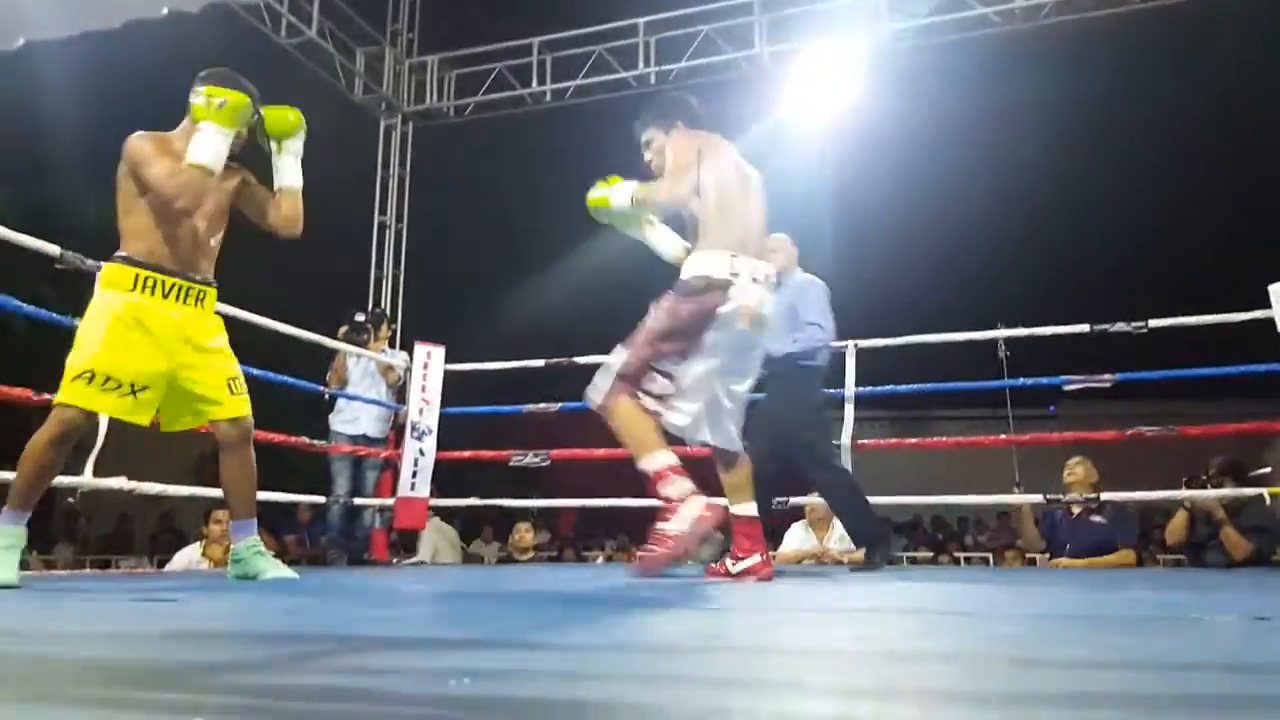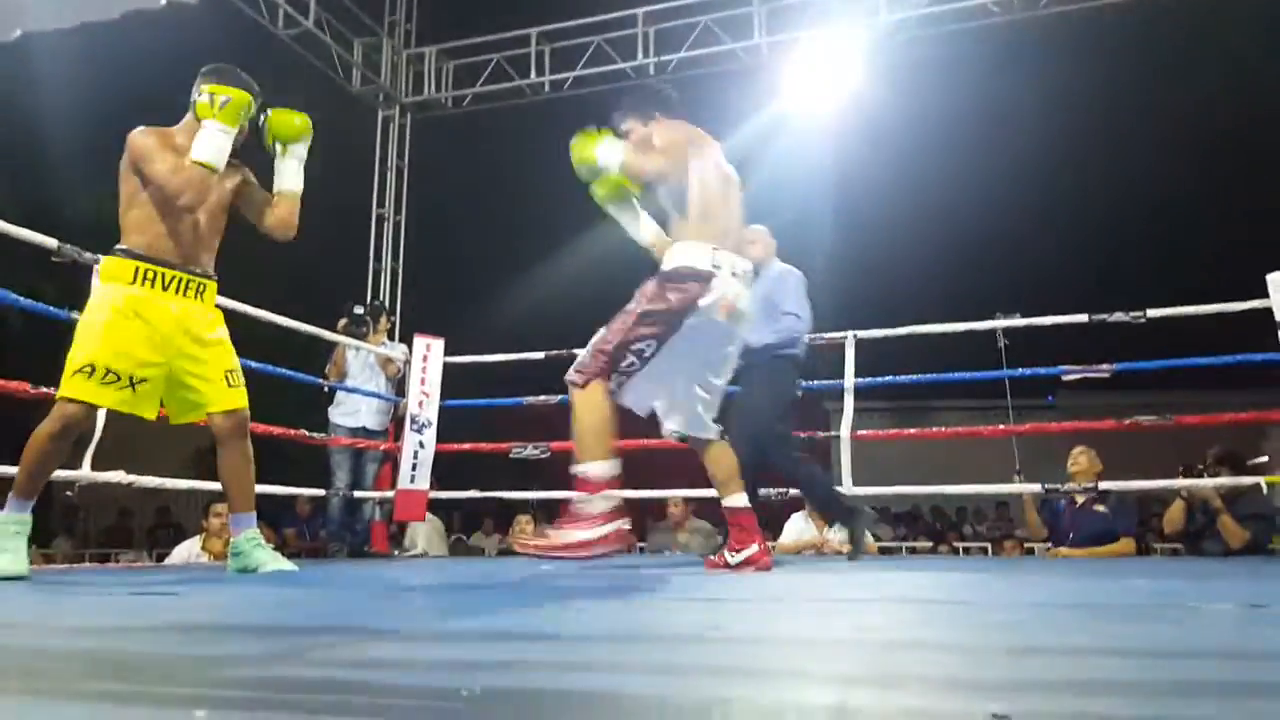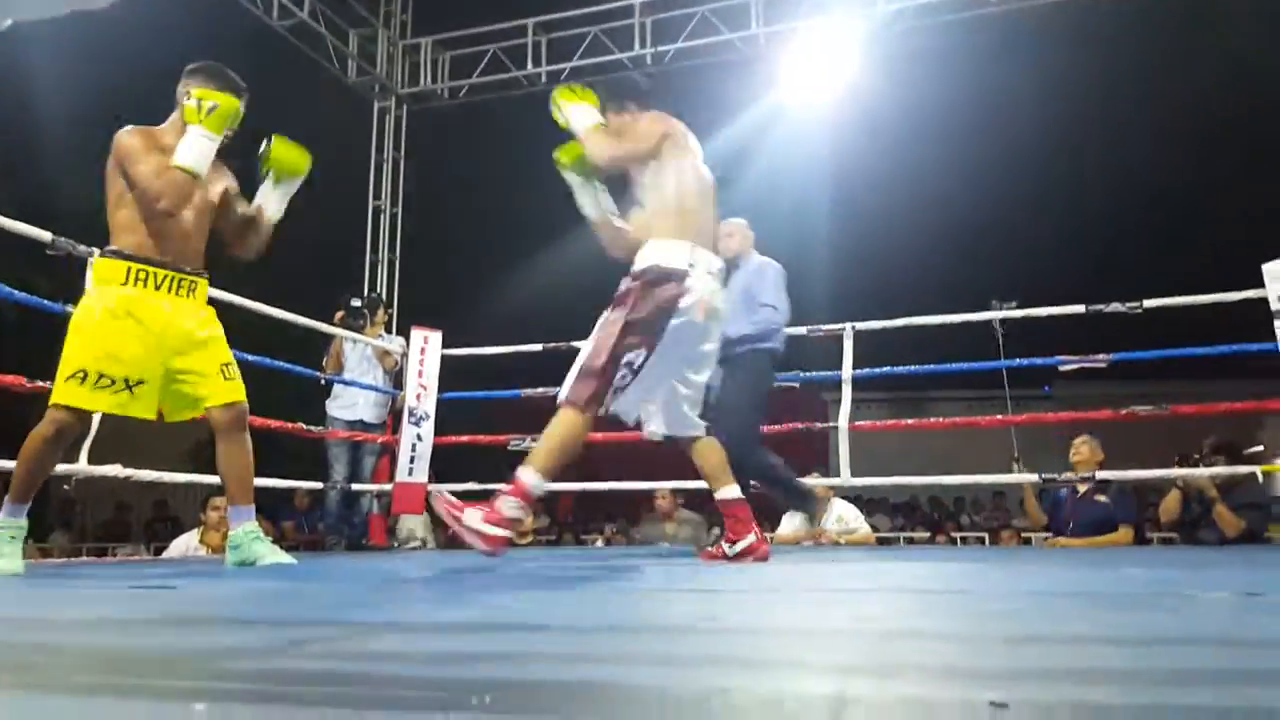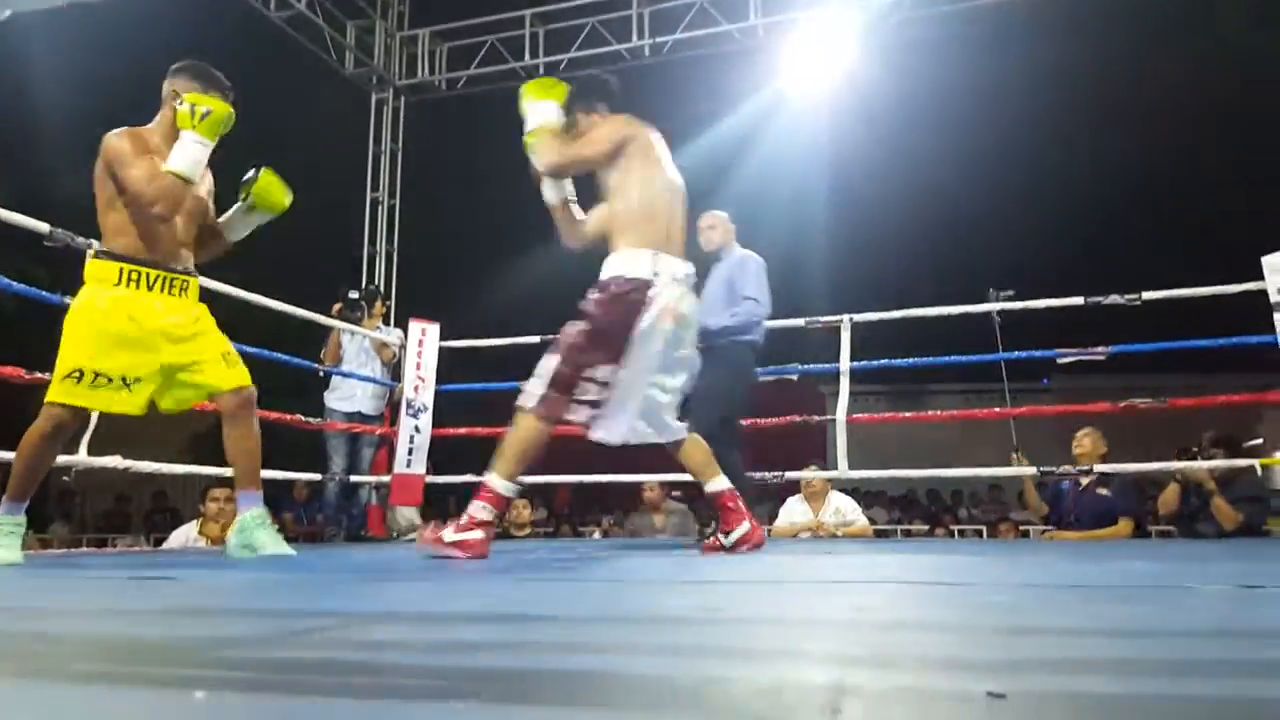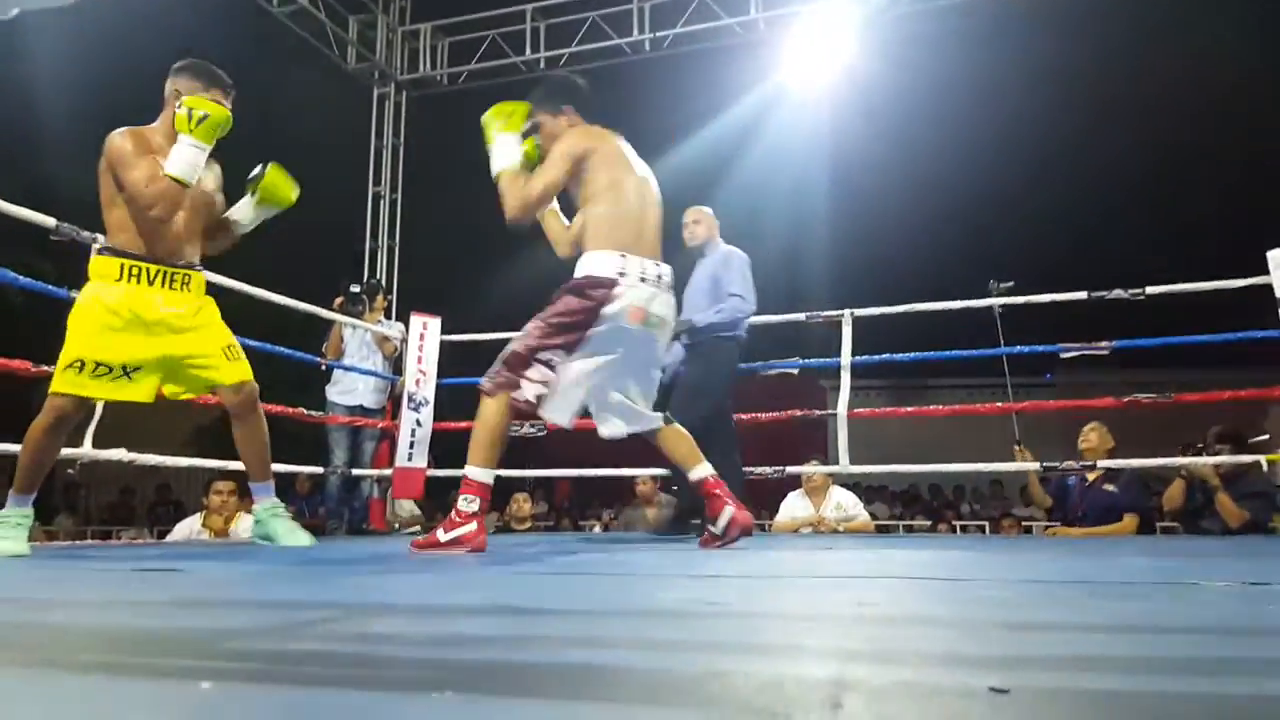
dt=0.1s
person 1, frame 1
left shoulder: (233, 177)
right shoulder: (143, 146)
left elbow: (289, 223)
right elbow: (181, 199)
left wrist: (288, 151)
right wrist: (214, 132)
left hip: (196, 314)
right hip: (131, 301)
left knee: (237, 427)
right knee: (70, 419)
left ankle: (247, 550)
person 1, frame 2
left shoulder: (234, 175)
right shoulder: (146, 140)
left elbow: (283, 226)
right elbow: (185, 196)
left wrist: (291, 155)
right wrist: (217, 129)
left hip: (196, 307)
right hip: (132, 293)
left knee: (234, 421)
right knee: (72, 413)
left ankle: (247, 542)
person 1, frame 3
left shoulder: (220, 175)
right shoulder: (133, 139)
left elbow: (247, 245)
right elbow: (165, 200)
left wrist: (283, 185)
right wrist: (203, 135)
left hip: (189, 307)
right hip: (123, 296)
left knee: (232, 412)
right knee: (64, 418)
left ankle: (244, 536)
person 1, frame 4
left shoulder: (202, 173)
right shoulder: (121, 143)
right elbow: (159, 204)
left wrist: (250, 209)
right wrist: (196, 139)
left hip: (181, 304)
right hip: (116, 297)
left knee: (239, 398)
right knee: (61, 414)
left ankle: (250, 526)
person 1, frame 5
left shoulder: (208, 167)
right shoulder: (124, 143)
left elbow: (212, 239)
right elbow: (156, 205)
left wrist: (257, 201)
right wrist: (193, 142)
left hip: (187, 300)
right hip: (119, 292)
left knee: (243, 394)
right knee: (63, 406)
left ankle: (269, 512)
person 2, frame 1
left shoulder: (690, 144)
right shoulder: (736, 172)
left elbow: (674, 195)
left wrist: (619, 195)
right wrist: (645, 227)
left hip: (718, 289)
right hip: (752, 298)
left knee: (616, 390)
right knee: (720, 430)
left ankle: (684, 506)
right ankle: (749, 553)
person 2, frame 2
left shoulder: (677, 134)
right shoulder: (713, 165)
left elbow: (656, 168)
left wrist: (605, 154)
right wrist: (624, 207)
left hip: (695, 280)
right hip: (727, 292)
left knee: (590, 377)
right knee: (697, 422)
left ankle: (596, 516)
right ankle: (747, 544)
person 2, frame 3
left shoulder: (658, 126)
right shoulder: (661, 176)
left elbow: (605, 154)
right elbow: (623, 246)
left wrist: (581, 115)
right wrist: (587, 184)
left hip: (665, 279)
right hip: (700, 291)
left knee: (584, 398)
right knee: (681, 422)
left ankle: (499, 516)
right ankle: (745, 534)
person 2, frame 4
left shoulder: (623, 130)
right shoulder: (633, 179)
left elbow: (550, 157)
right elbow: (577, 238)
left wrist: (536, 109)
right wrist: (553, 182)
left hip: (634, 286)
right hip: (674, 297)
left knee: (546, 401)
right knee: (662, 422)
left ankle: (473, 525)
right ankle: (738, 524)
person 2, frame 5
left shoulder: (577, 143)
right shoulder: (628, 161)
left elbow: (517, 208)
left wrist: (506, 140)
right wrist: (542, 192)
left hip: (606, 288)
right hip: (654, 297)
left knee: (503, 386)
right knee: (645, 417)
left ankle: (466, 521)
right ankle: (724, 506)
person 3, frame 1
left shoulder: (808, 286)
right shoulder: (777, 299)
left elbow: (821, 333)
left wrist: (776, 352)
left hip: (798, 383)
right hip: (780, 386)
left knee: (817, 465)
right knee: (761, 465)
left ankle: (874, 539)
person 3, frame 2
left shoulder: (786, 276)
right shoulder: (754, 289)
left elbow: (797, 323)
left wrist: (753, 342)
left hip: (774, 372)
right hip: (755, 375)
left knee: (780, 455)
right knee: (743, 457)
left ankle: (847, 516)
person 3, frame 3
left shoulder: (765, 269)
right shoulder: (732, 283)
left elbow: (775, 315)
left wrist: (729, 335)
left hip: (752, 365)
right hip: (735, 368)
left knee: (736, 444)
right knee: (730, 445)
left ankle: (802, 498)
person 3, frame 4
left shoulder: (746, 261)
right shoulder: (716, 274)
left elbow: (758, 307)
left wrist: (713, 326)
left hip: (733, 357)
right hip: (714, 358)
left knee: (708, 433)
right knee: (719, 435)
person 3, frame 5
left shoulder: (730, 257)
right shoulder: (699, 269)
left elbow: (743, 303)
left wrist: (697, 322)
right wrist: (668, 363)
left hip: (717, 353)
right hip: (698, 357)
left knee: (688, 433)
right knee: (716, 437)
person 4, frame 1
left shoulder: (398, 357)
right shoulder: (351, 353)
left elbow: (392, 379)
right elbow: (335, 383)
left wrist: (372, 347)
right wrist: (343, 347)
left hip: (376, 433)
right hip: (344, 429)
left knee: (368, 496)
right knee: (340, 494)
left ankle: (359, 554)
right ankle: (336, 553)
person 4, frame 2
left shoulder: (398, 349)
right shoulder: (350, 346)
left elbow: (391, 372)
right elbow: (334, 376)
left wrist: (372, 340)
right wrist: (342, 340)
left hip: (376, 426)
right hip: (344, 421)
left knee: (368, 489)
right knee: (340, 486)
left ankle: (359, 547)
right ankle: (336, 546)
person 4, frame 3
left shoulder: (394, 342)
right shoulder: (347, 339)
left elbow: (388, 364)
right elbow: (331, 369)
left wrist: (368, 332)
right wrist: (338, 332)
left hip: (373, 419)
right hip: (341, 414)
left knee: (366, 482)
right knee: (338, 479)
left ankle: (356, 539)
right ankle: (333, 539)
person 4, frame 4
left shoulder: (393, 333)
right shoulder: (345, 331)
left elbow: (386, 356)
right elbow: (329, 361)
left wrist: (366, 324)
right wrist: (336, 325)
left hip: (371, 410)
right hip: (340, 406)
left knee: (364, 473)
right knee: (337, 471)
left ankle: (356, 531)
right ankle: (333, 530)
person 4, frame 5
left shoulder: (394, 327)
right shoulder: (347, 325)
left elbow: (388, 350)
right elbow: (331, 354)
left wrist: (367, 318)
right wrist: (338, 318)
left hip: (373, 404)
right hip: (341, 400)
left knee: (366, 467)
right knee: (338, 465)
left ankle: (357, 525)
right ankle: (334, 524)
